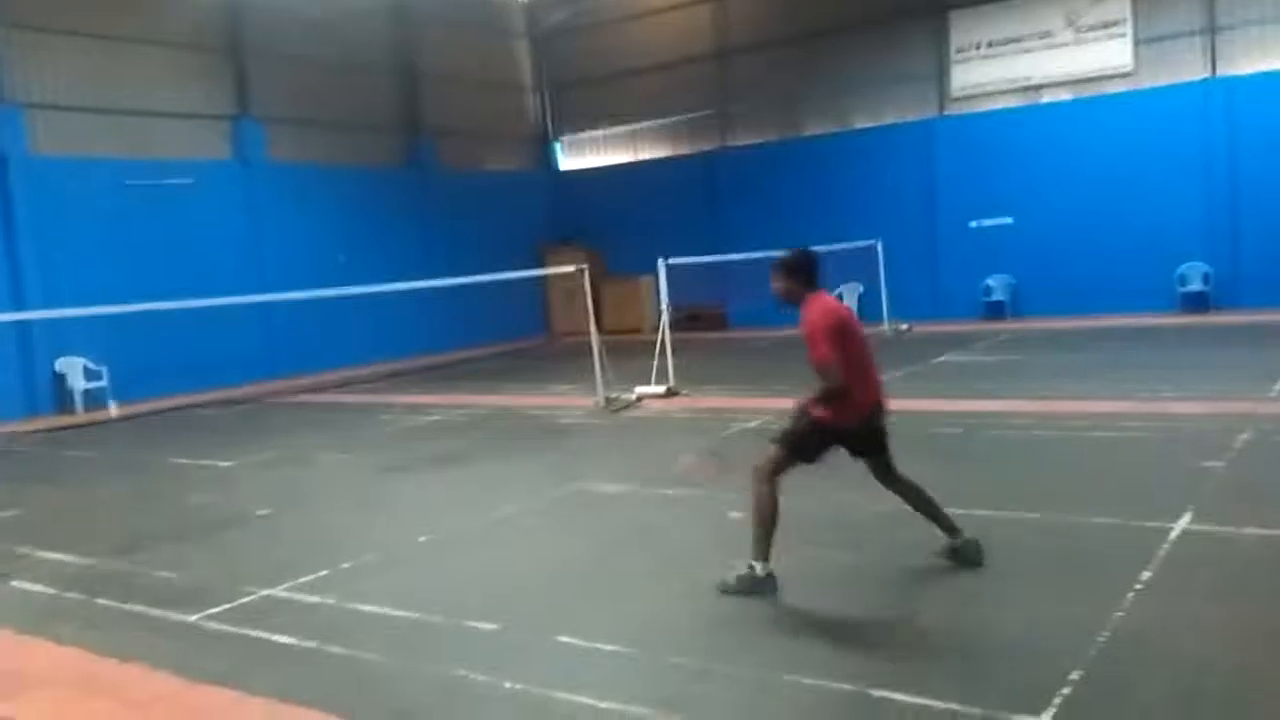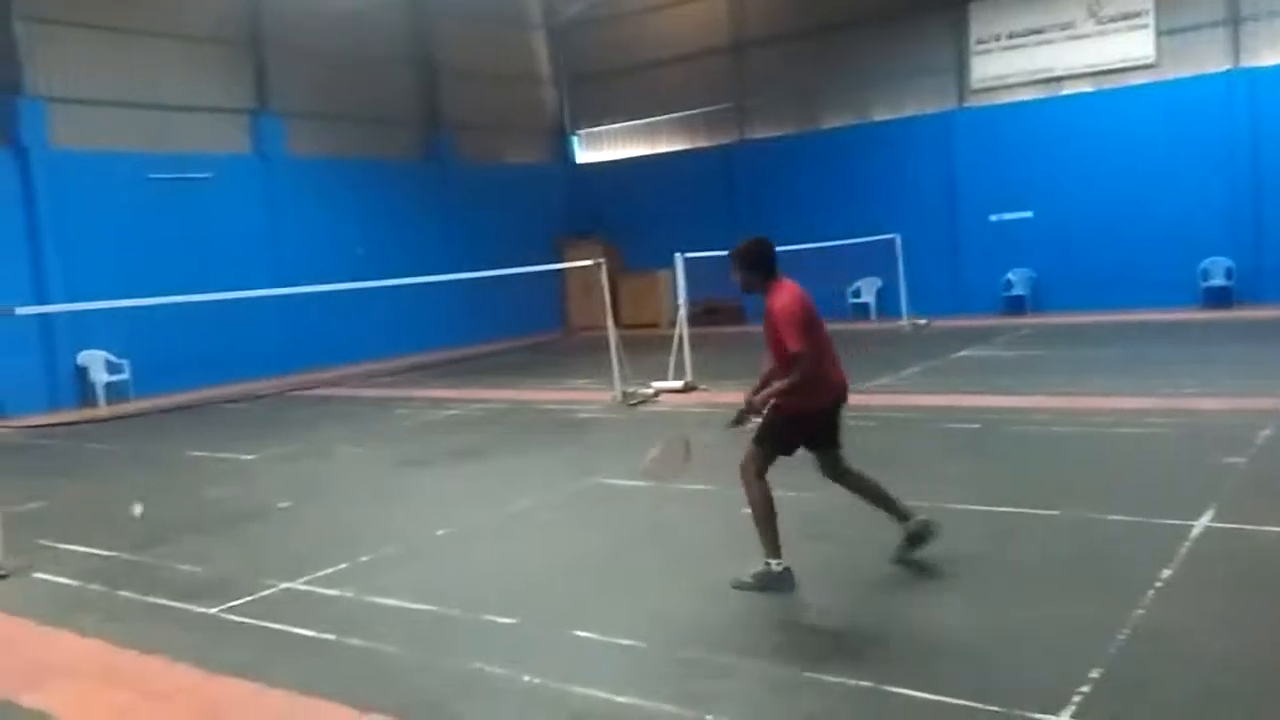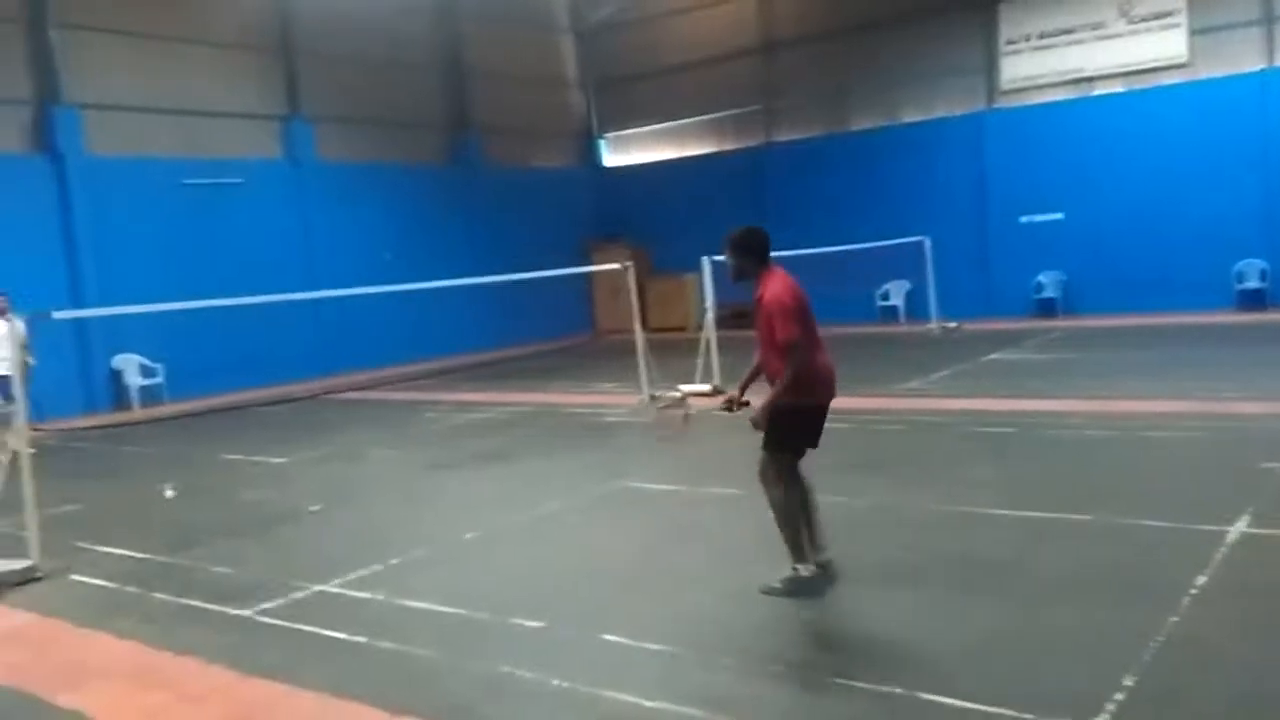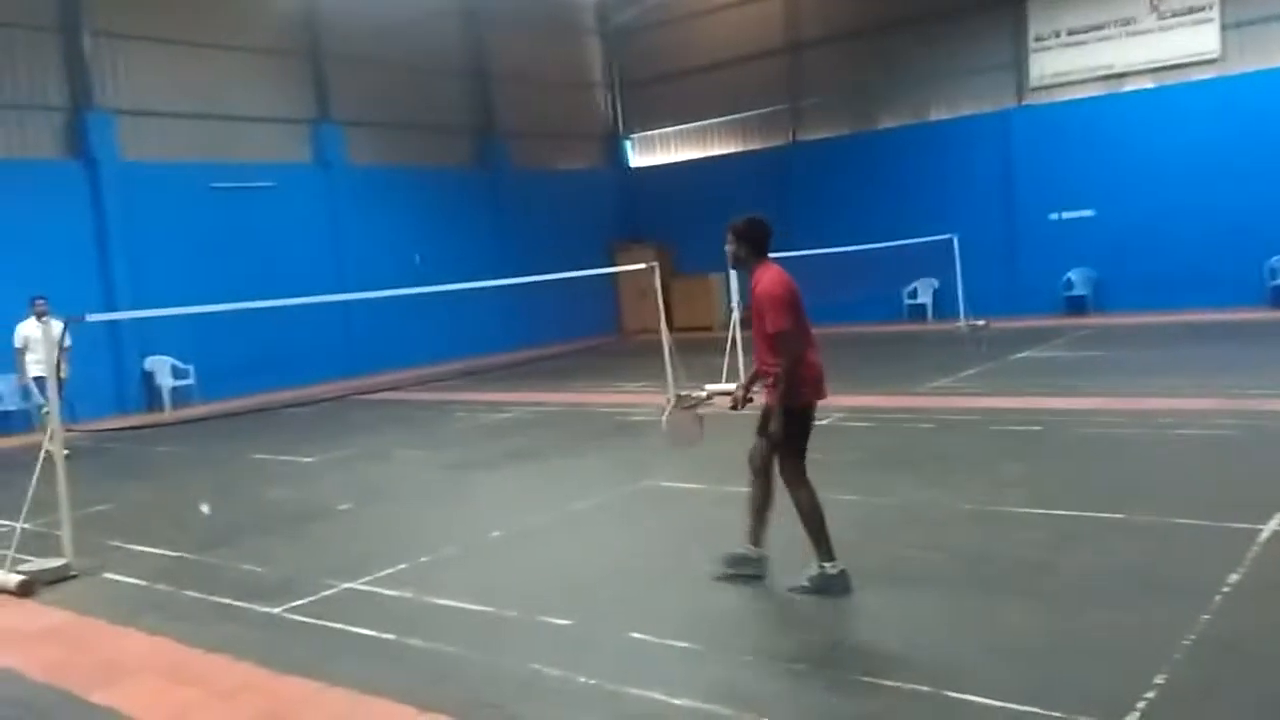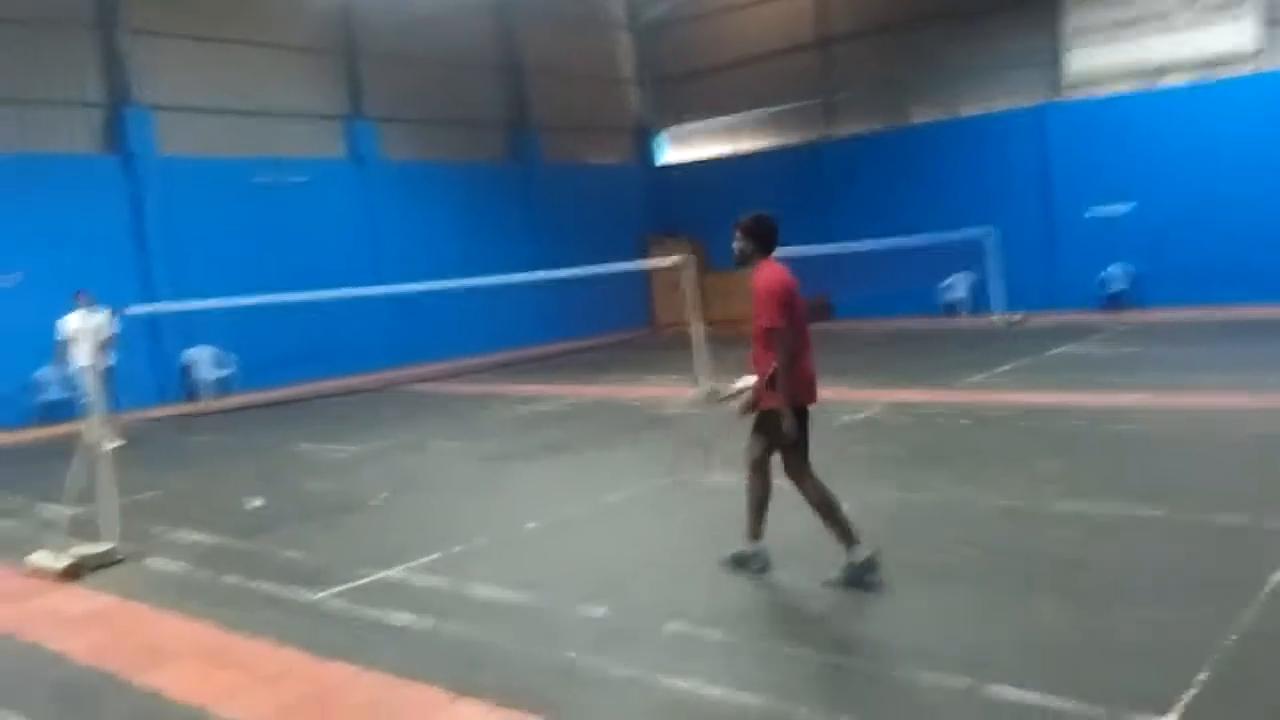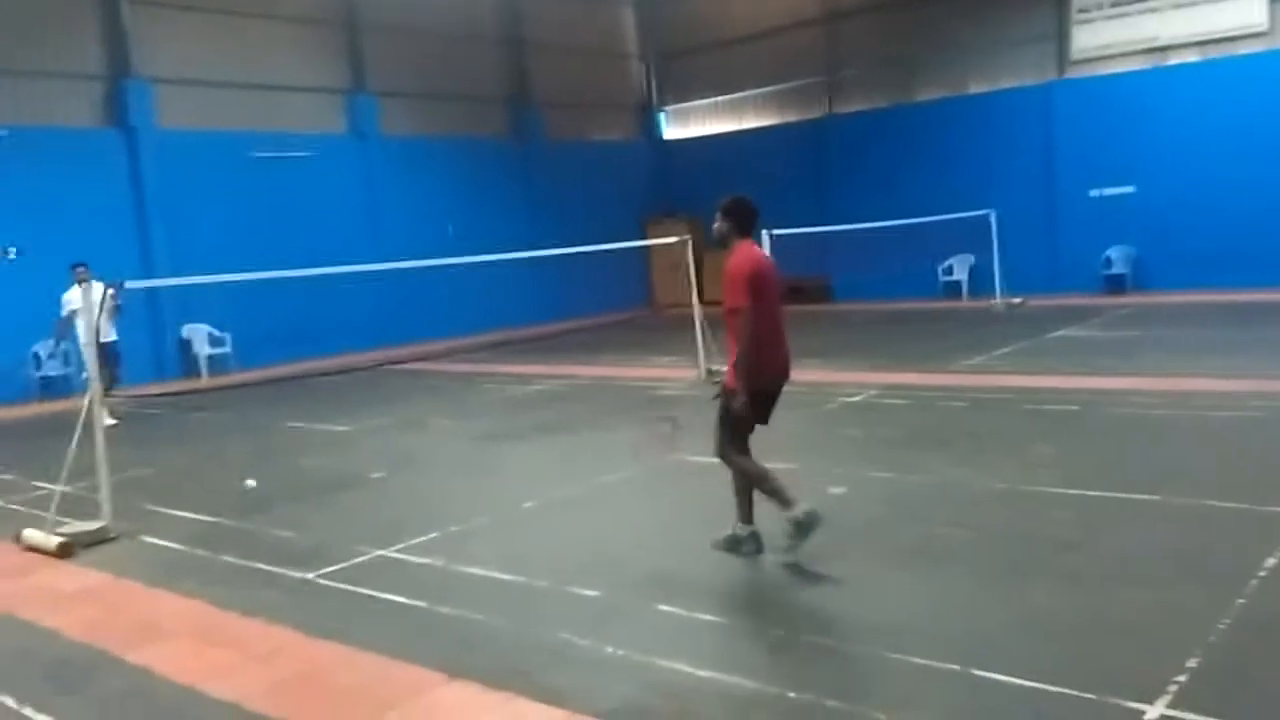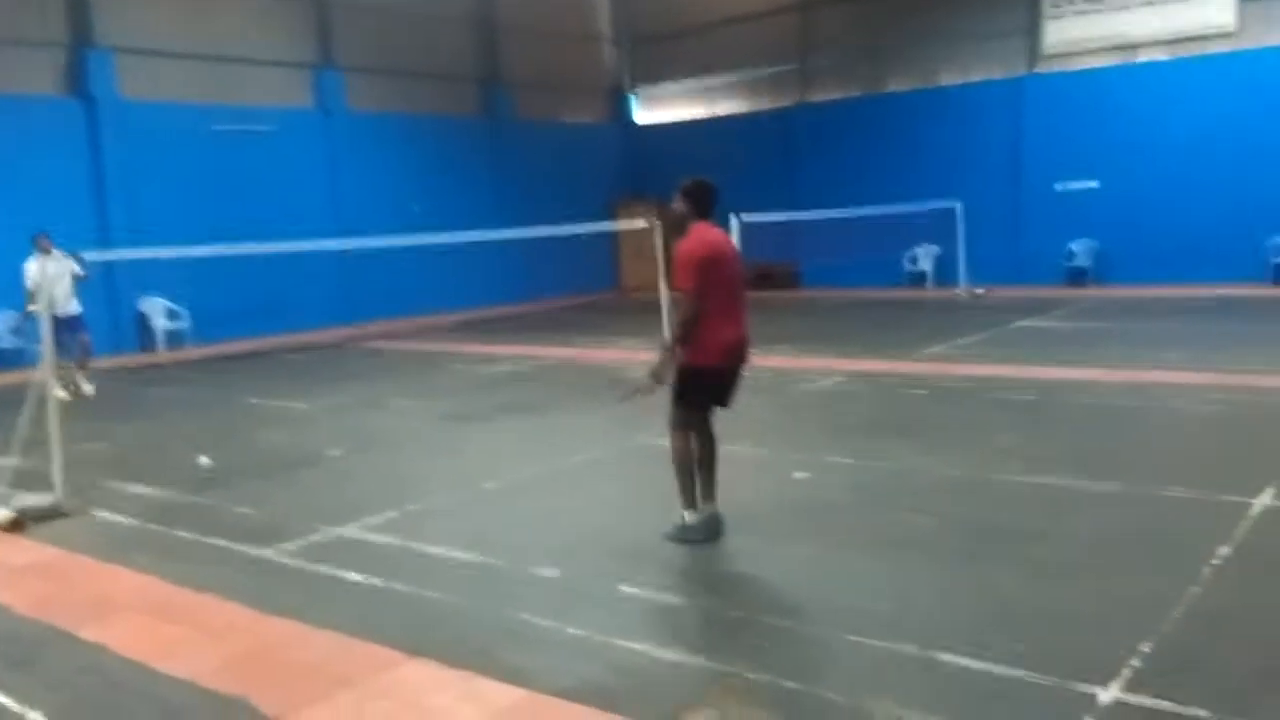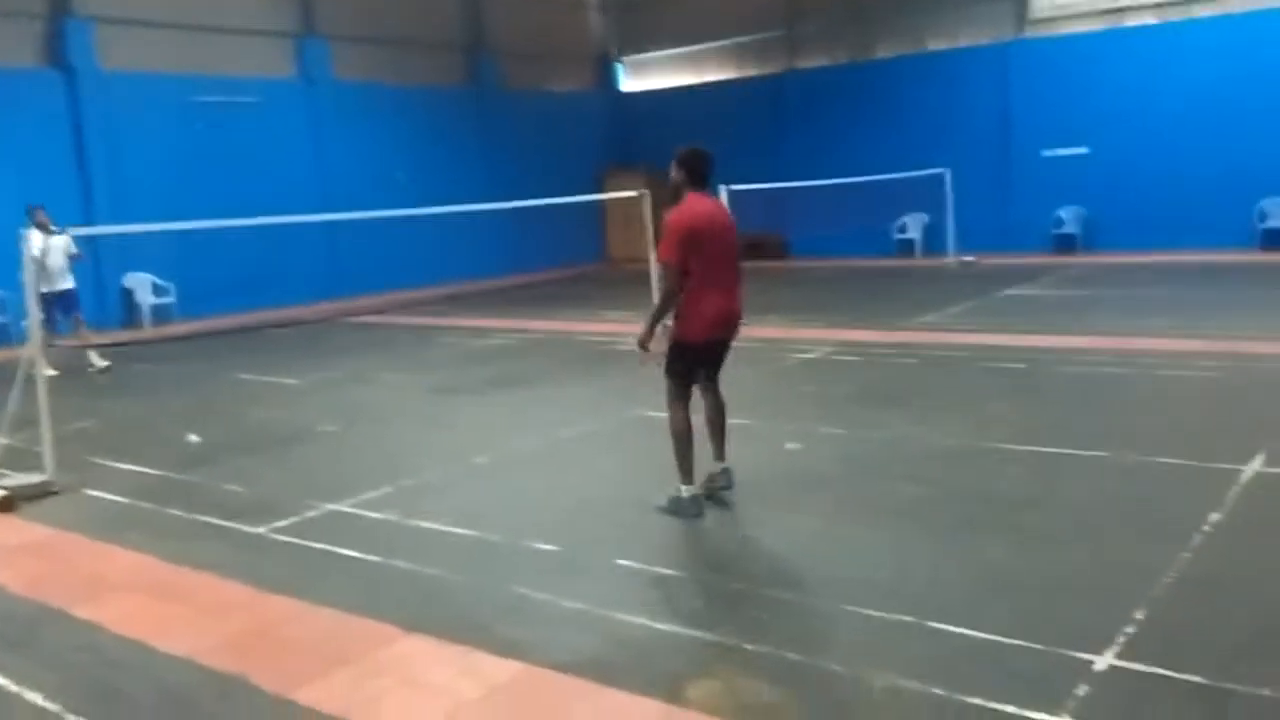
dt=0.2s
person 1, frame 1
left shoulder: (815, 317)
right shoulder: (827, 306)
left elbow: (838, 382)
left wrist: (806, 406)
right wrist: (815, 403)
left hip: (840, 410)
right hip: (866, 405)
left knee: (765, 472)
right knee: (887, 474)
left ankle: (759, 571)
right ankle: (959, 541)
person 1, frame 2
left shoulder: (784, 305)
right shoulder: (782, 294)
left elbow: (806, 369)
left wrist: (766, 398)
right wrist: (757, 392)
left hip: (808, 397)
right hip: (828, 391)
left knee: (751, 469)
right knee: (834, 469)
left ankle: (775, 568)
right ankle: (912, 523)
person 1, frame 3
left shoulder: (777, 295)
right shoulder: (770, 285)
left elbow: (799, 362)
left wrist: (768, 406)
right wrist: (742, 387)
left hip: (803, 393)
right hip: (809, 389)
left knee: (771, 473)
right knee: (784, 469)
left ankle: (805, 572)
right ankle: (817, 556)
person 1, frame 4
left shoulder: (769, 286)
right shoulder: (765, 279)
left elbow: (791, 354)
left wrist: (778, 410)
right wrist: (747, 384)
left hip: (792, 391)
right hip: (787, 387)
left knee: (792, 476)
right knee: (758, 461)
left ankle: (830, 570)
right ankle: (753, 553)
person 1, frame 5
left shoulder: (768, 283)
right shoulder: (771, 277)
left elbow: (785, 351)
left wrist: (785, 408)
right wrist: (758, 390)
left hip: (785, 393)
right hip: (777, 391)
left knee: (799, 473)
right knee: (756, 460)
left ankle: (859, 556)
right ankle: (754, 549)
person 1, frame 6
left shoulder: (739, 264)
right shoulder: (757, 259)
left elbow: (749, 332)
left wrist: (741, 387)
left hip: (755, 373)
right hip: (770, 368)
left knee: (728, 450)
right knee: (735, 445)
left ankle: (797, 512)
right ankle: (745, 531)
person 1, frame 7
left shoulder: (690, 246)
right shoulder: (724, 241)
left elbow: (689, 312)
left wrist: (666, 358)
left hip: (706, 350)
right hip: (732, 346)
left knee: (681, 426)
right knee: (700, 422)
left ankle: (694, 518)
right ankle: (707, 510)
person 1, frame 8
left shoulder: (678, 218)
right shoulder: (723, 213)
left elbow: (673, 285)
left wrist: (650, 327)
left hip: (695, 321)
right hip: (726, 316)
left knee: (677, 400)
right knee: (709, 386)
left ankle: (688, 492)
right ankle: (719, 470)
